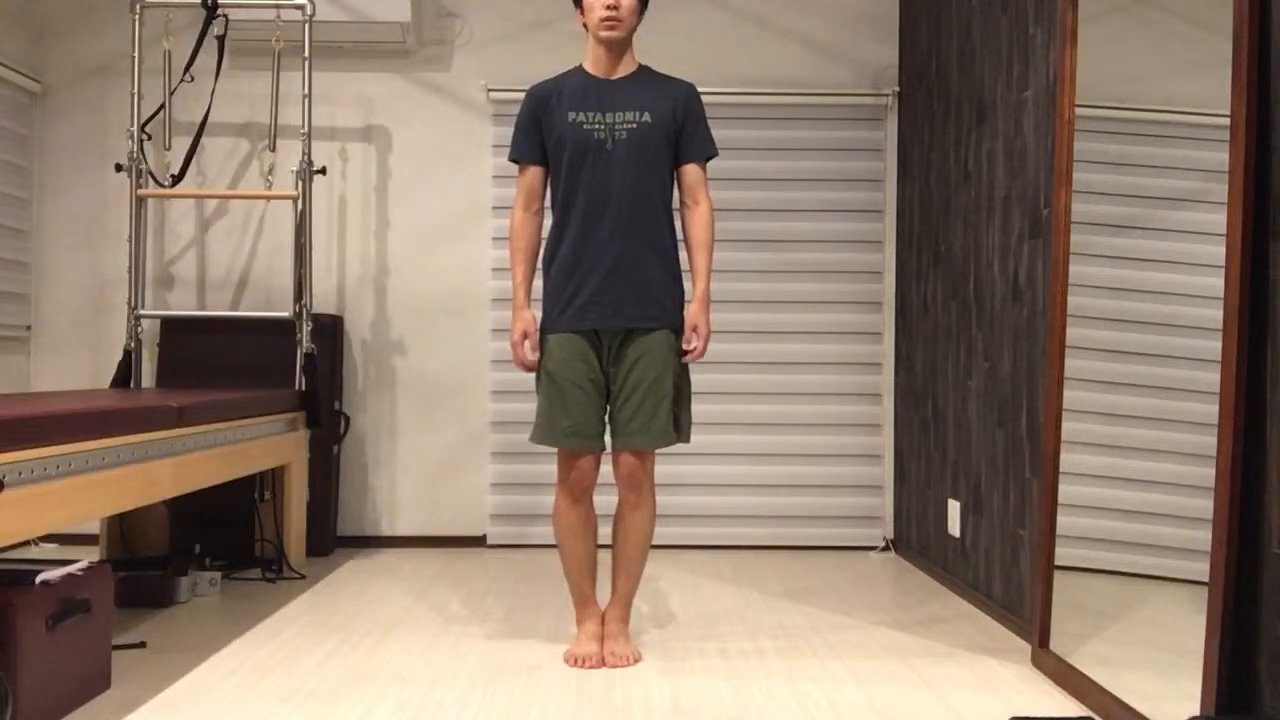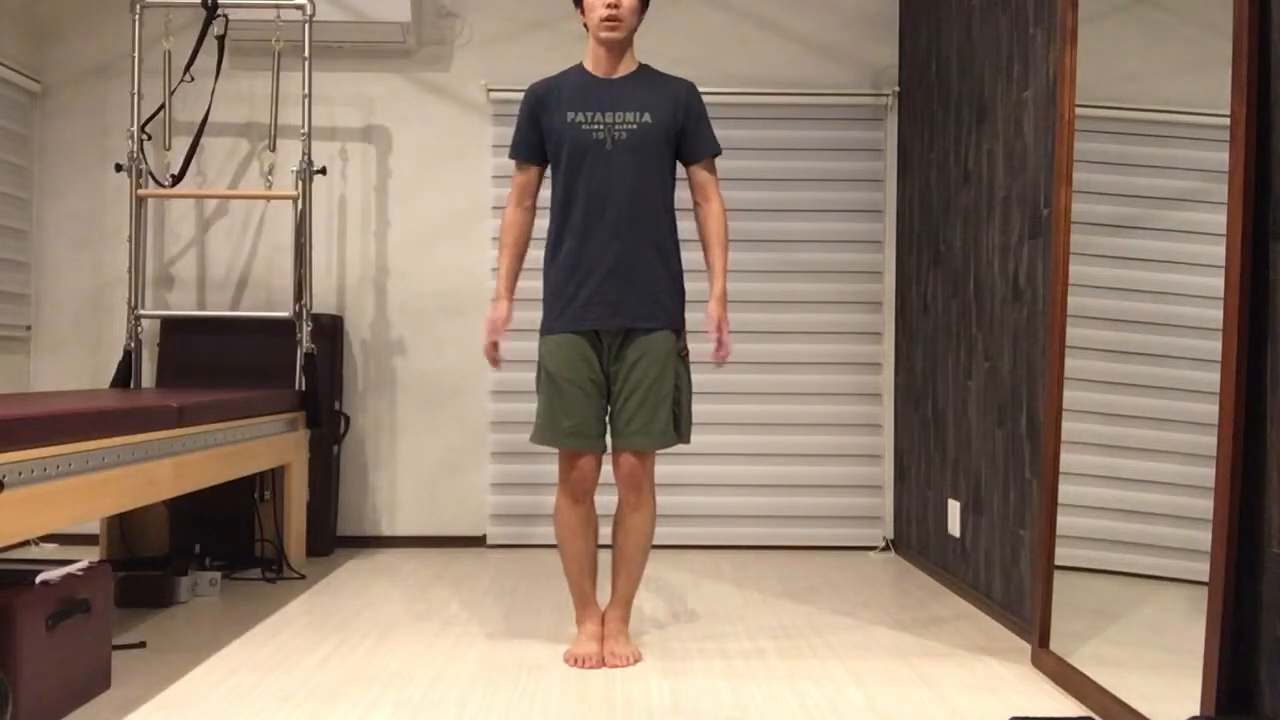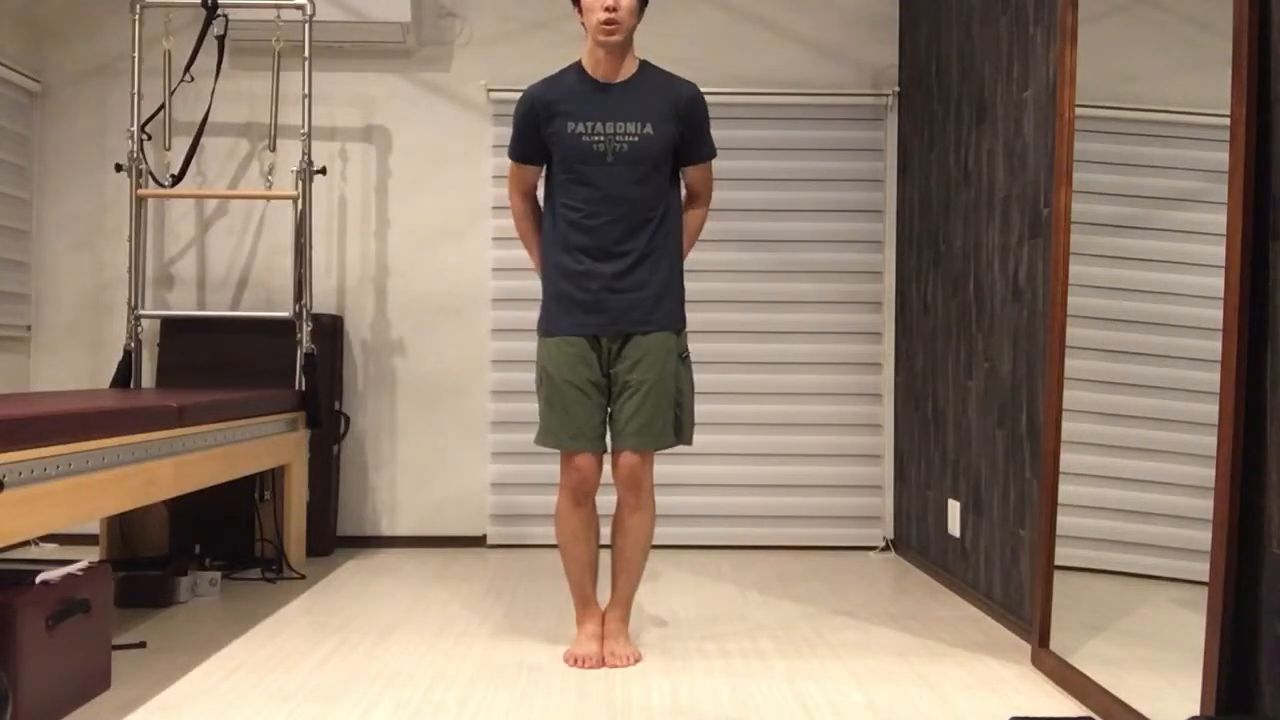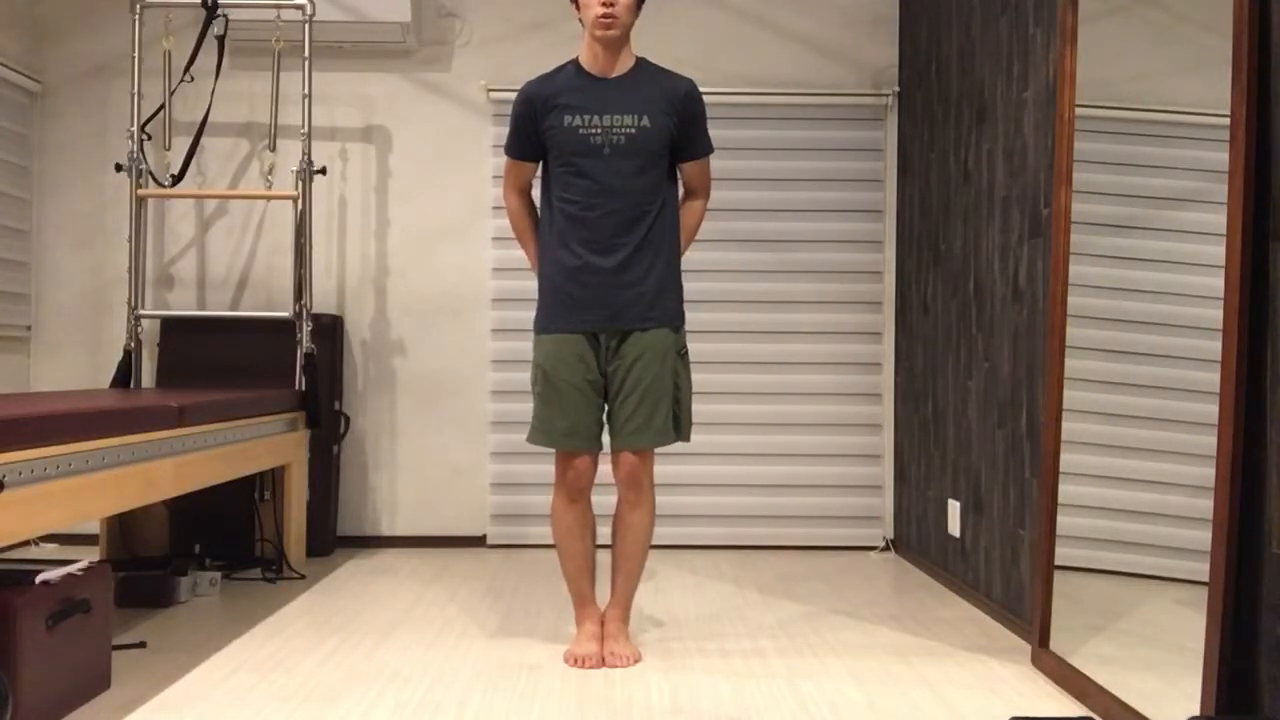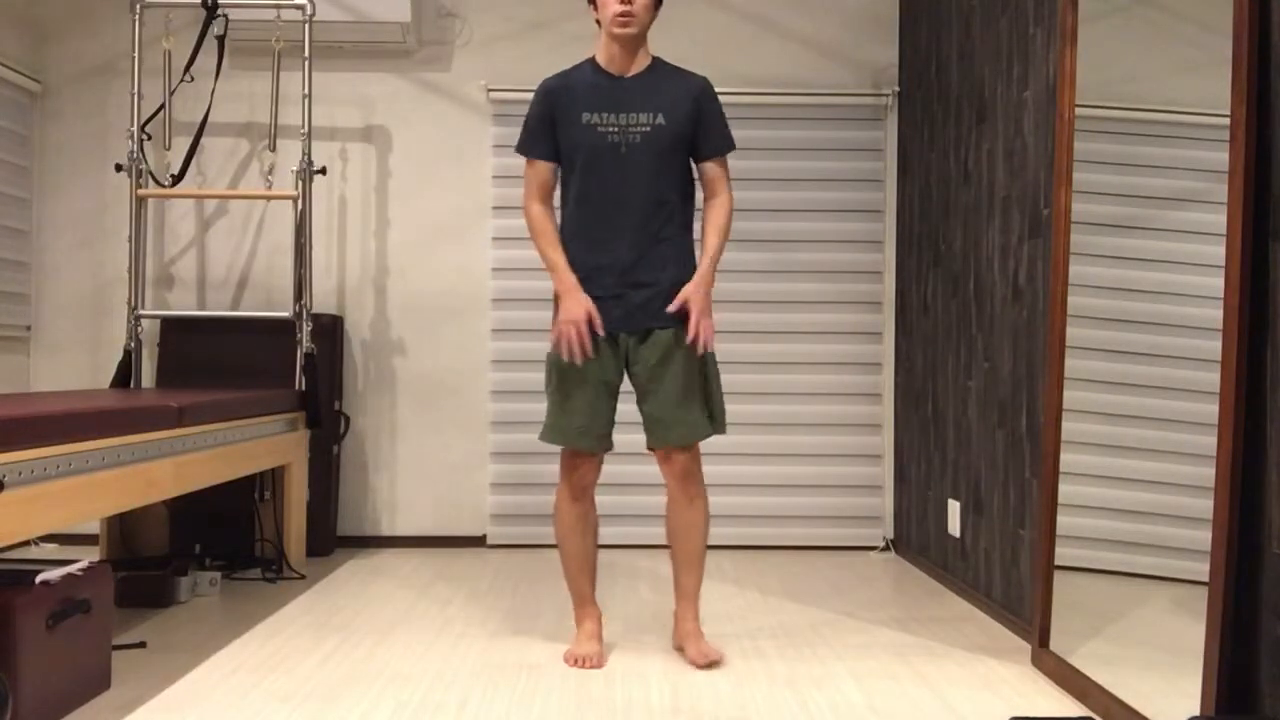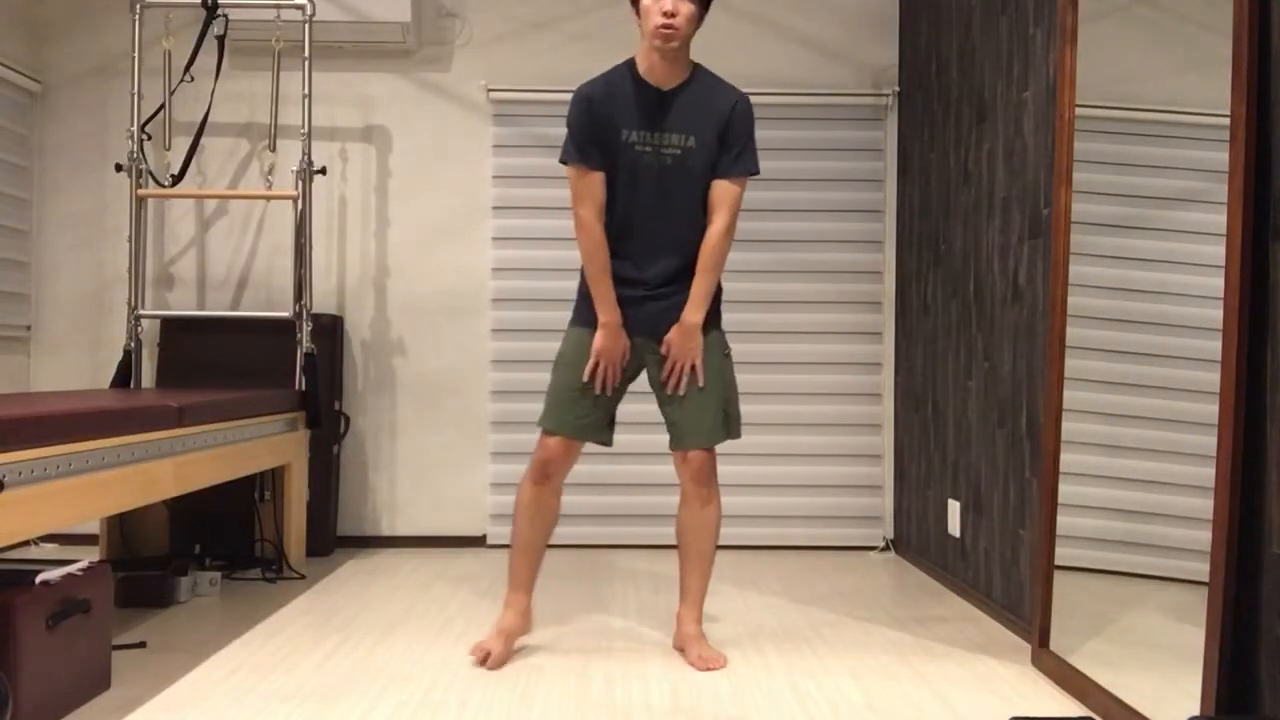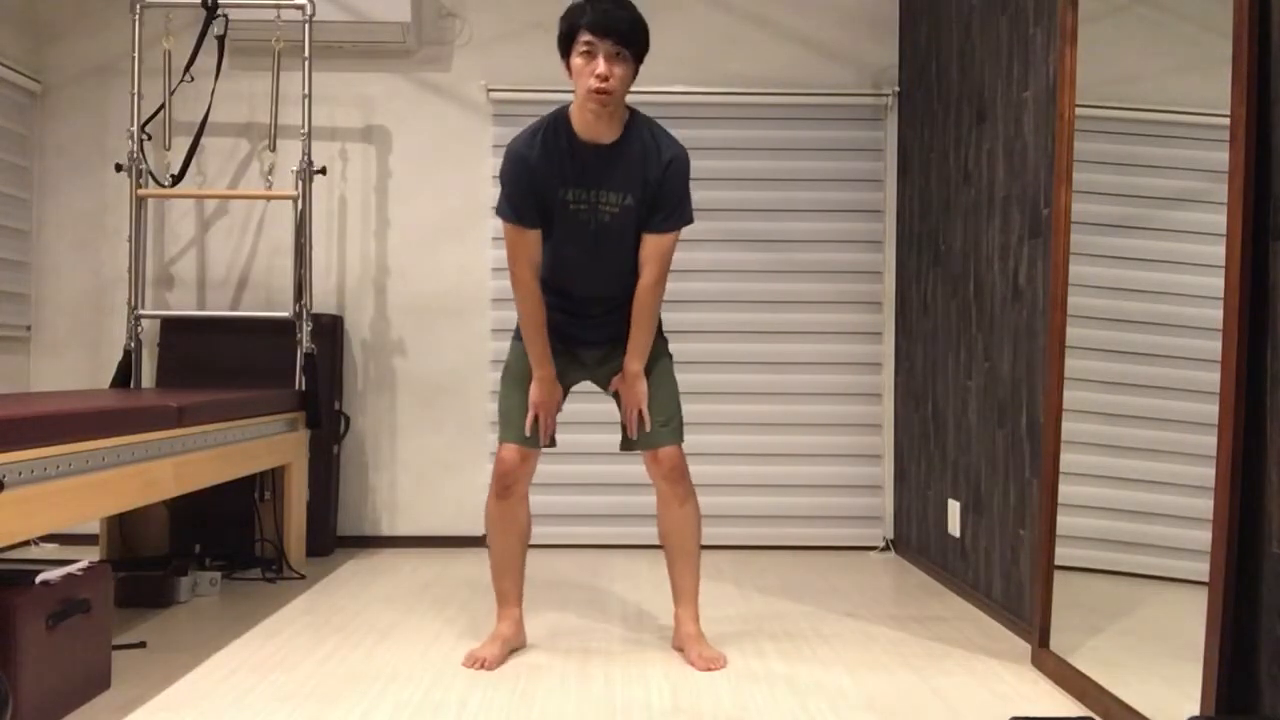
dt=0.7s
person 1, frame 1
left shoulder: (676, 99)
right shoulder: (546, 100)
left elbow: (696, 201)
right elbow: (527, 207)
left wrist: (700, 297)
right wrist: (520, 304)
left hip: (651, 316)
right hip: (569, 315)
left knee: (635, 471)
right knee: (575, 472)
left ankle: (619, 618)
right ankle: (586, 618)
person 1, frame 2
left shoulder: (677, 97)
right shoulder: (547, 98)
left elbow: (707, 198)
right elbow: (520, 202)
left wrist: (717, 293)
right wrist: (503, 296)
left hip: (652, 315)
right hip: (571, 315)
left knee: (635, 471)
right knee: (577, 472)
left ankle: (619, 618)
right ankle: (586, 617)
person 1, frame 3
left shoulder: (679, 100)
right shoulder: (543, 101)
left elbow: (698, 196)
right elbow: (521, 194)
left wrist: (659, 268)
right wrist: (552, 272)
left hip: (651, 320)
right hip: (568, 320)
left knee: (633, 473)
right knee: (578, 474)
left ankle: (619, 620)
right ankle: (585, 619)
person 1, frame 4
left shoulder: (676, 95)
right shoulder: (541, 97)
left elbow: (696, 192)
right elbow: (516, 192)
left wrist: (656, 262)
right wrist: (552, 269)
left hip: (649, 316)
right hip: (566, 316)
left knee: (634, 471)
right knee: (573, 473)
left ankle: (618, 618)
right ankle: (585, 618)
person 1, frame 5
left shoulder: (691, 94)
right shoulder: (558, 94)
left elbow: (718, 194)
right elbow: (536, 200)
left wrist: (703, 280)
right wrist: (566, 288)
left hip: (667, 307)
right hip: (586, 308)
left knee: (682, 464)
right knee: (577, 470)
left ankle: (687, 619)
right ankle: (587, 619)
person 1, frame 6
left shoulder: (727, 107)
right shoulder: (597, 100)
left elbow: (721, 222)
right elbow: (588, 217)
left wrist: (692, 322)
right wrist: (610, 321)
left hip: (687, 315)
right hip: (603, 312)
left knee: (698, 467)
right knee: (550, 456)
left ankle: (689, 623)
right ankle: (516, 609)
person 1, frame 7
left shoulder: (664, 156)
right shoulder: (529, 153)
left elbow: (652, 274)
right elbow: (524, 272)
left wrist: (634, 367)
right wrist: (543, 374)
left hip: (631, 332)
right hip: (548, 329)
left knee: (669, 465)
right knee: (510, 467)
left ankle: (687, 624)
right ankle: (509, 622)
